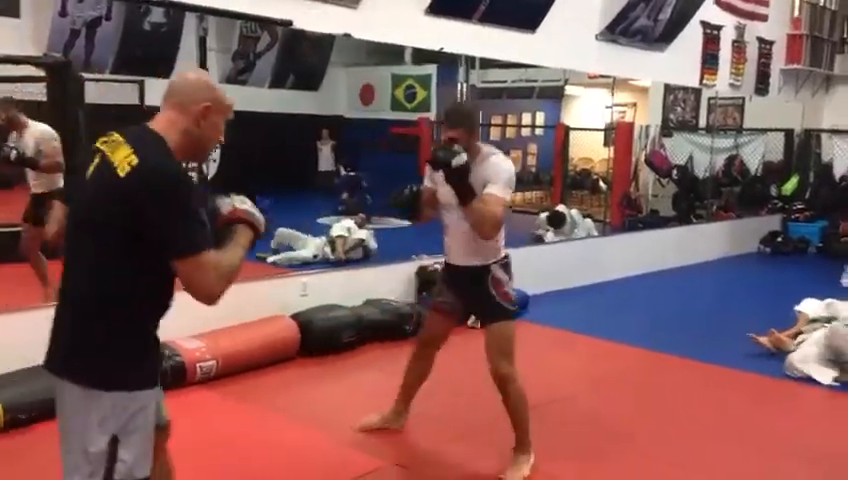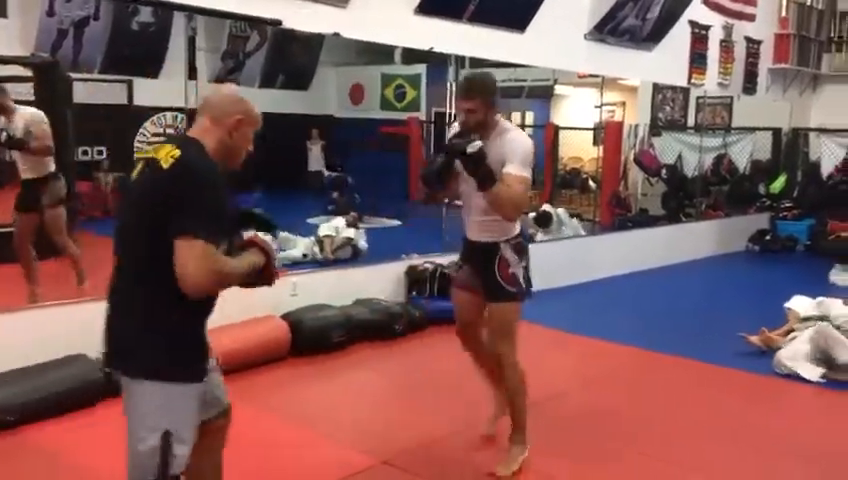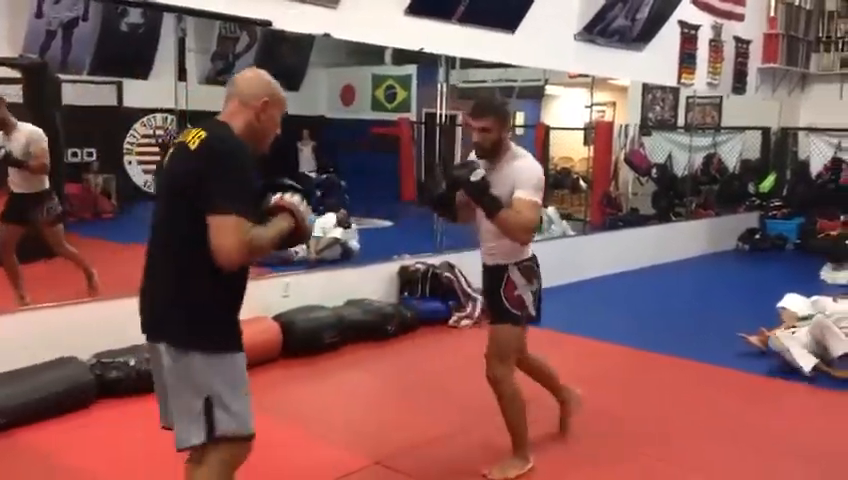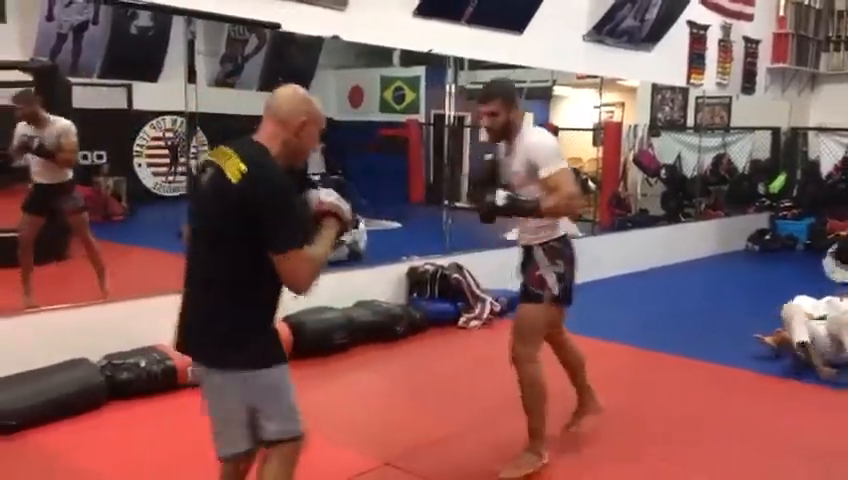
dt=0.2s
person 1, frame 1
left shoulder: (114, 148)
right shoulder: (163, 177)
right elbow: (208, 285)
right wrist: (243, 229)
left hip: (96, 335)
right hip: (107, 353)
left knee: (149, 442)
person 1, frame 2
left shoulder: (159, 161)
right shoulder: (198, 173)
right elbow: (195, 276)
left wrist: (233, 255)
right wrist: (254, 258)
left hip: (153, 332)
right hip: (159, 344)
left knee: (213, 421)
person 1, frame 3
left shoulder: (194, 142)
right shoulder: (228, 153)
right elbow: (231, 250)
left wrist: (264, 218)
right wrist: (284, 222)
left hip: (171, 311)
right hip: (198, 320)
left knee: (210, 434)
right knee: (231, 442)
person 1, frame 4
left shoulder: (221, 158)
right shoulder: (270, 181)
right elbow: (300, 277)
right wrist: (331, 224)
left hip: (206, 325)
right hip: (237, 336)
left knee: (247, 437)
right knee: (284, 443)
person 2, frame 1
left shoulder: (499, 167)
right shoulder: (439, 159)
left elbow: (489, 227)
right elbow: (428, 209)
left wrist: (460, 183)
right wrist: (418, 204)
left hip: (489, 274)
right hip: (453, 269)
left knee: (502, 370)
right knee: (425, 346)
right ankle: (398, 414)
person 2, frame 2
left shoulder: (516, 143)
right shoulder: (460, 132)
left elbow: (513, 208)
right elbow: (448, 186)
left wrist: (480, 168)
right wrist: (438, 171)
left hip: (502, 251)
right hip: (472, 246)
left knee: (501, 349)
right knee: (467, 333)
left ankle: (519, 443)
right ankle: (505, 395)
person 2, frame 3
left shoulder: (525, 169)
right shoulder: (476, 161)
left elbow: (524, 229)
right elbow: (468, 215)
left wrist: (484, 195)
right wrist: (451, 201)
left hip: (517, 274)
right hip: (493, 270)
left knee: (498, 369)
right knee: (514, 354)
right ankle: (565, 397)
person 2, frame 4
left shoulder: (537, 143)
right shoulder: (506, 146)
left elbow: (571, 200)
left wrist: (516, 206)
right wrist: (490, 187)
left hip: (550, 254)
right hip: (539, 251)
left knee: (523, 353)
right knee: (553, 334)
right ankle: (586, 399)
person 3, frame 1
left shoulder: (42, 132)
left elbow: (58, 166)
left wrist: (25, 161)
left hip: (54, 197)
right hip: (38, 197)
right knee: (28, 249)
right ankle: (48, 291)
person 3, frame 2
left shoulder: (32, 115)
left elbow: (47, 149)
left hip: (47, 182)
right hip: (28, 184)
left knee: (59, 238)
right knee: (21, 241)
left ankle: (82, 281)
right ankle: (33, 289)
person 3, frame 3
left shoulder: (33, 134)
left elbow: (44, 167)
left hip: (41, 198)
right hip: (17, 198)
left knee: (60, 248)
left ankle: (90, 275)
right ankle: (22, 295)
person 3, frame 4
left shoulder: (64, 126)
right shoulder: (22, 129)
left elbow: (71, 161)
right elbow: (13, 155)
left wrist: (43, 151)
left hip: (64, 188)
right hip: (39, 190)
left knee: (85, 237)
right knee: (24, 241)
left ankle: (103, 282)
right ankle: (27, 294)
